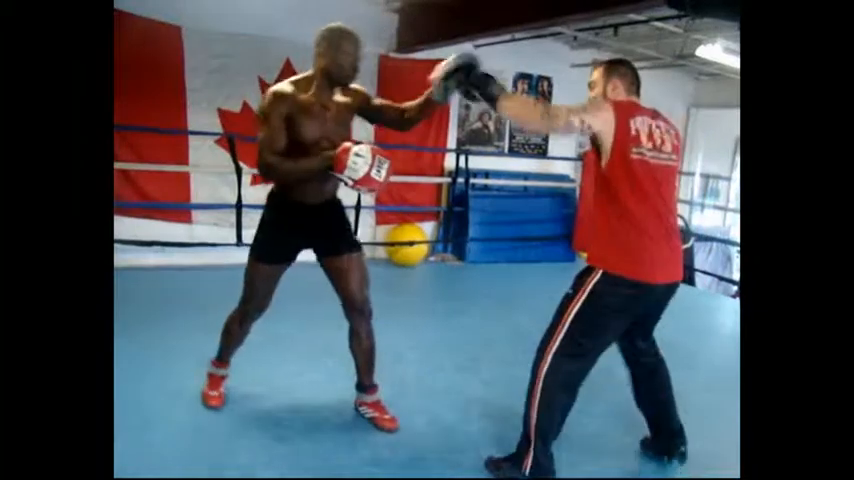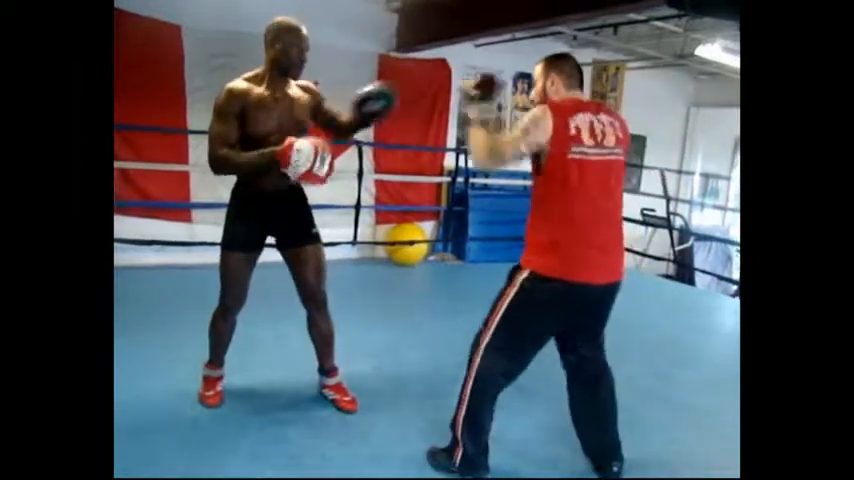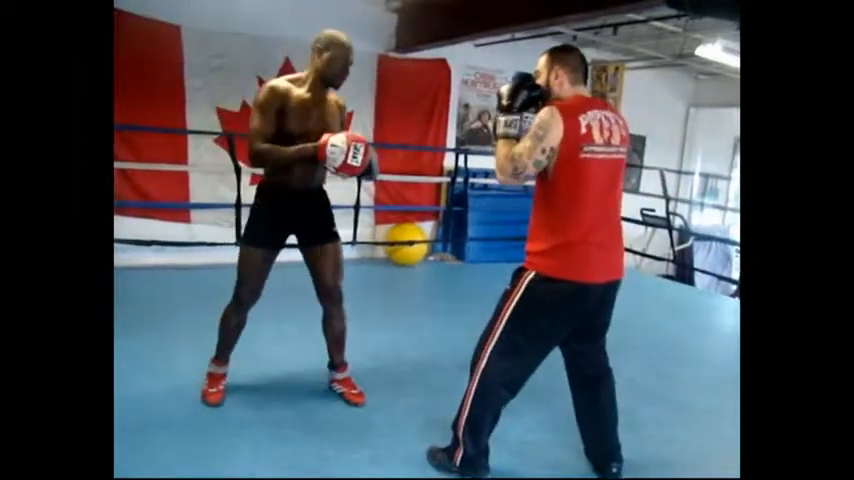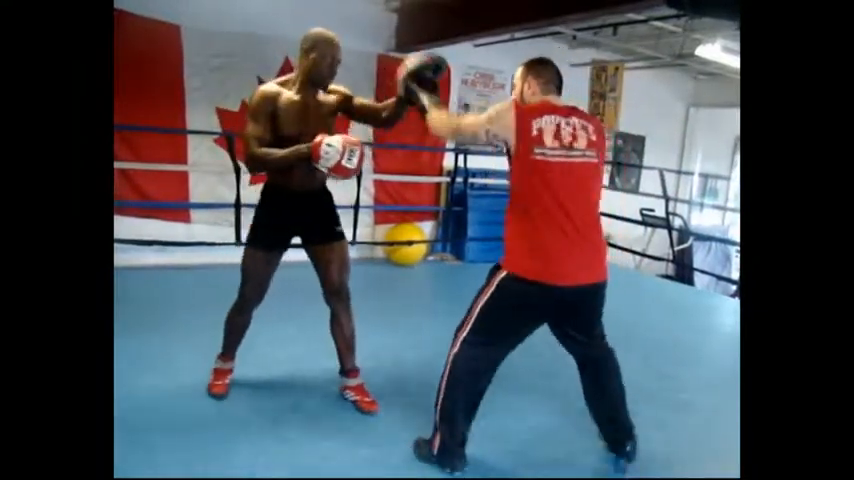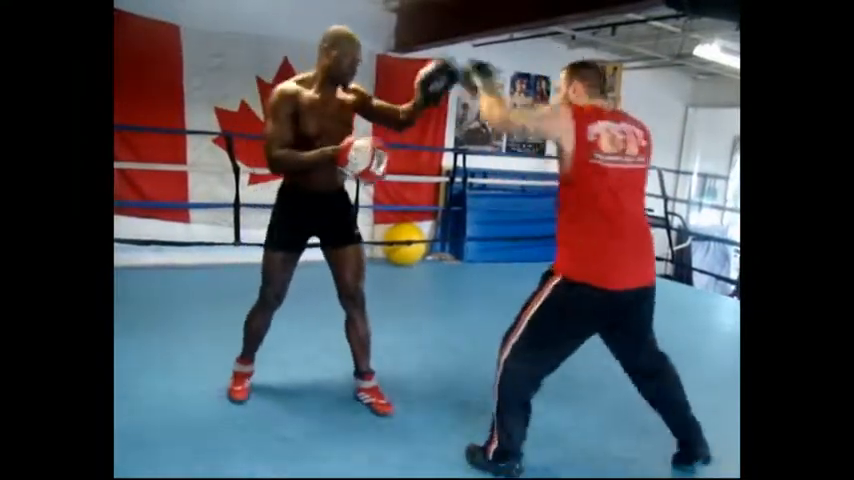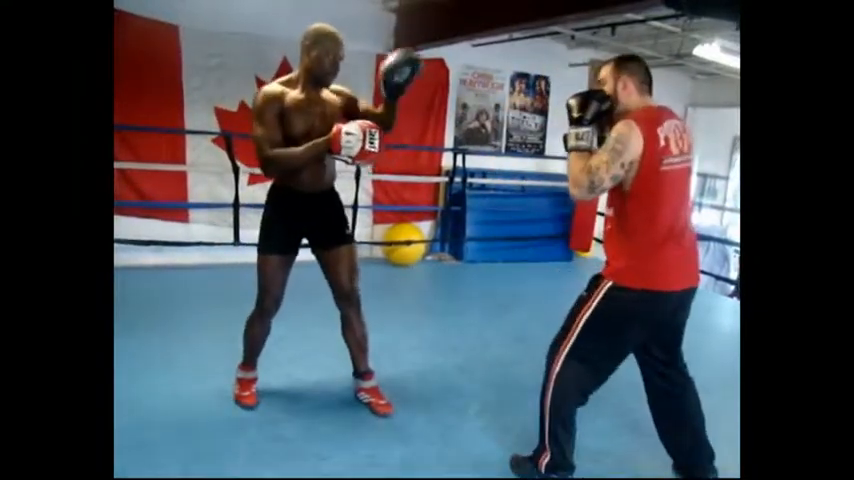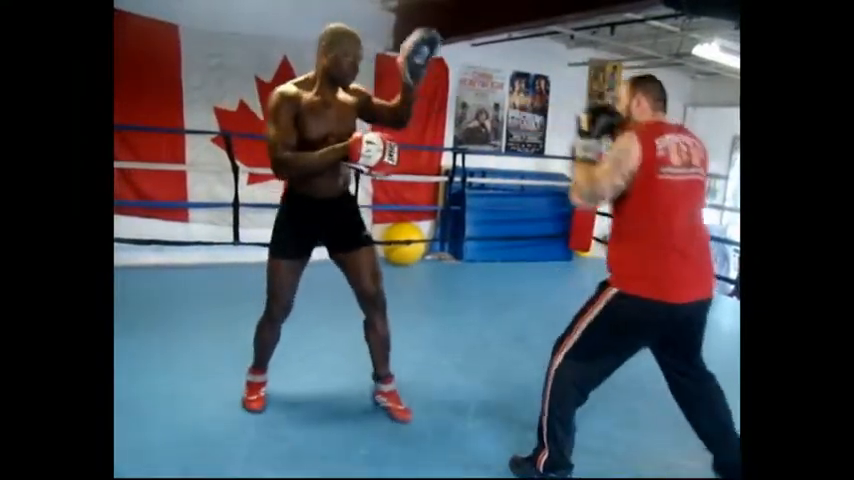
dt=0.7s
person 1, frame 1
left shoulder: (606, 113)
right shoulder: (669, 129)
left elbow: (540, 117)
left wrist: (489, 88)
left hip: (619, 270)
right hip: (666, 270)
left knee: (558, 361)
right knee: (641, 349)
right ankle: (669, 441)
person 1, frame 2
left shoulder: (548, 116)
right shoulder: (616, 123)
left elbow: (488, 156)
left wrist: (477, 108)
left hip: (552, 270)
right hip: (606, 271)
left knee: (492, 357)
right knee: (588, 360)
person 1, frame 3
left shoulder: (556, 117)
right shoulder: (614, 121)
left elbow: (509, 172)
left wrist: (509, 117)
left hip: (557, 271)
right hip: (605, 271)
left knee: (497, 360)
right knee: (590, 363)
person 1, frame 4
left shoulder: (516, 117)
right shoulder: (593, 127)
left elbow: (449, 127)
left wrist: (423, 98)
left hip: (530, 272)
right hip: (589, 273)
left knee: (470, 353)
right knee: (595, 353)
left ankle: (446, 447)
right ankle: (621, 441)
person 1, frame 5
left shoulder: (567, 120)
right shoulder: (638, 131)
left elbow: (499, 117)
left wrist: (480, 82)
left hip: (583, 277)
right hip: (638, 276)
left knee: (519, 356)
right knee: (648, 361)
person 1, frame 6
left shoulder: (631, 129)
right shoulder: (673, 125)
left elbow: (583, 188)
left wrist: (579, 130)
right wrist: (600, 129)
left hip: (636, 280)
right hip: (679, 278)
left knee: (568, 364)
right knee: (667, 371)
person 1, frame 7
left shoulder: (633, 142)
right shoulder: (691, 143)
left elbow: (584, 196)
left wrist: (588, 142)
left hip: (643, 291)
right hip: (696, 288)
left knee: (568, 362)
right knee: (691, 374)
person 2, frame 1
left shoulder: (352, 97)
right shoulder: (281, 98)
left elbow: (404, 118)
right elbow: (269, 167)
left wrist: (435, 94)
right wrist: (328, 160)
left hip: (329, 213)
right hip: (285, 214)
left knee: (360, 310)
right knee: (251, 308)
left ankle: (368, 395)
right ankle: (219, 368)
person 2, frame 2
left shoulder: (307, 94)
right shoulder: (237, 94)
left elbow: (340, 128)
right elbow: (218, 159)
left wrist: (364, 114)
right wrist: (274, 155)
left hip: (292, 203)
right hip: (249, 205)
left knee: (316, 297)
right knee: (231, 302)
left ankle: (330, 378)
right ankle: (213, 372)
person 2, frame 3
left shoulder: (336, 105)
right shoulder: (277, 92)
right elbow: (256, 152)
right wrist: (312, 149)
left hip: (315, 201)
right hip: (273, 201)
left knee: (332, 293)
right knee: (245, 297)
left ankle: (339, 372)
right ankle: (218, 368)
person 2, frame 4
left shoulder: (335, 97)
right shoulder: (269, 96)
left elbow: (384, 118)
right elbow: (253, 157)
left wrist: (406, 96)
right wrist: (309, 151)
left hip: (318, 202)
right hip: (277, 202)
left knee: (339, 294)
right knee: (249, 296)
left ankle: (351, 379)
right ankle: (224, 363)
person 2, frame 5
left shoulder: (354, 97)
right shoulder: (287, 95)
left elbow: (399, 118)
right elbow: (276, 159)
left wrist: (427, 97)
right wrist: (333, 153)
left hip: (336, 203)
right hip: (295, 203)
left knee: (354, 297)
right knee: (269, 298)
left ankle: (365, 381)
right ankle: (244, 367)
person 2, frame 6
left shoulder: (340, 98)
right shoulder: (273, 97)
left elbow: (379, 123)
right elbow: (269, 161)
left wrist: (393, 91)
right wrist: (327, 142)
left hip: (327, 204)
right hip: (285, 206)
left knee: (349, 298)
right knee: (268, 304)
left ankle: (365, 381)
right ankle: (247, 374)
person 2, frame 7
left shoulder: (353, 97)
right shoulder: (287, 98)
left elbow: (397, 118)
right elbow: (281, 164)
left wrist: (411, 82)
right wrist: (345, 150)
left hip: (342, 209)
right hip: (299, 212)
left knee: (374, 300)
right knee: (278, 309)
left ankle: (384, 385)
right ankle: (257, 378)
